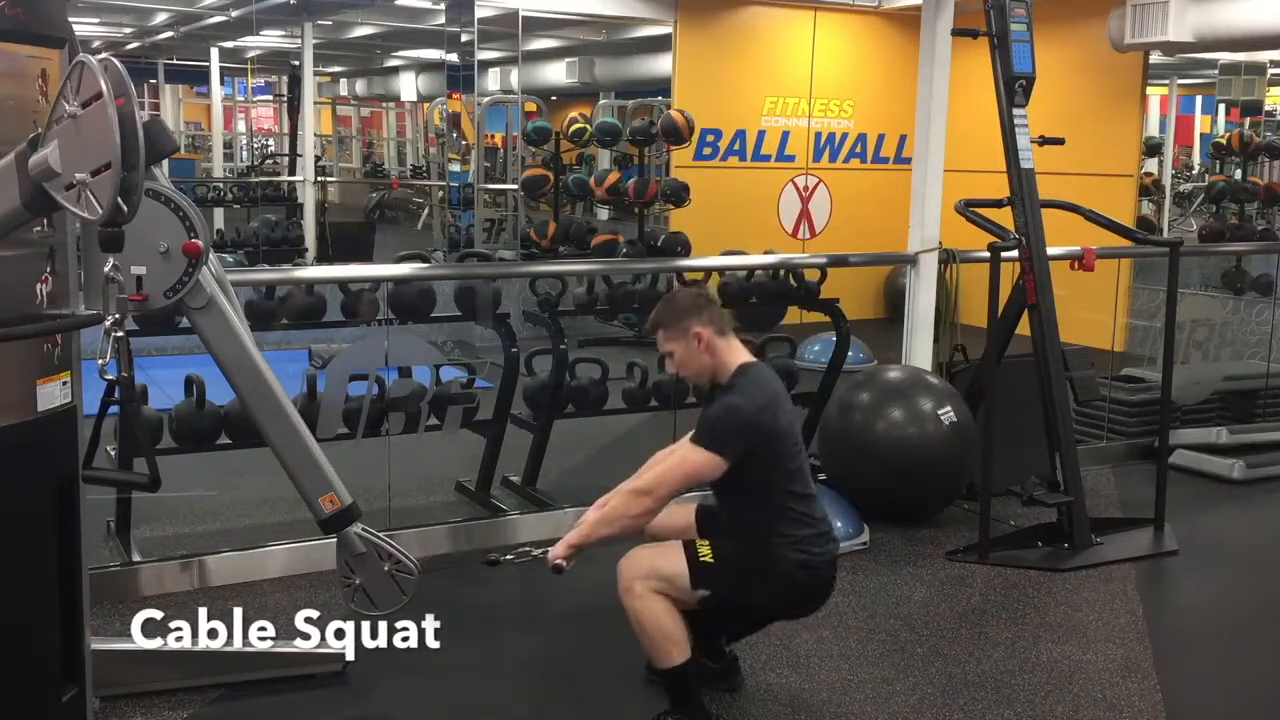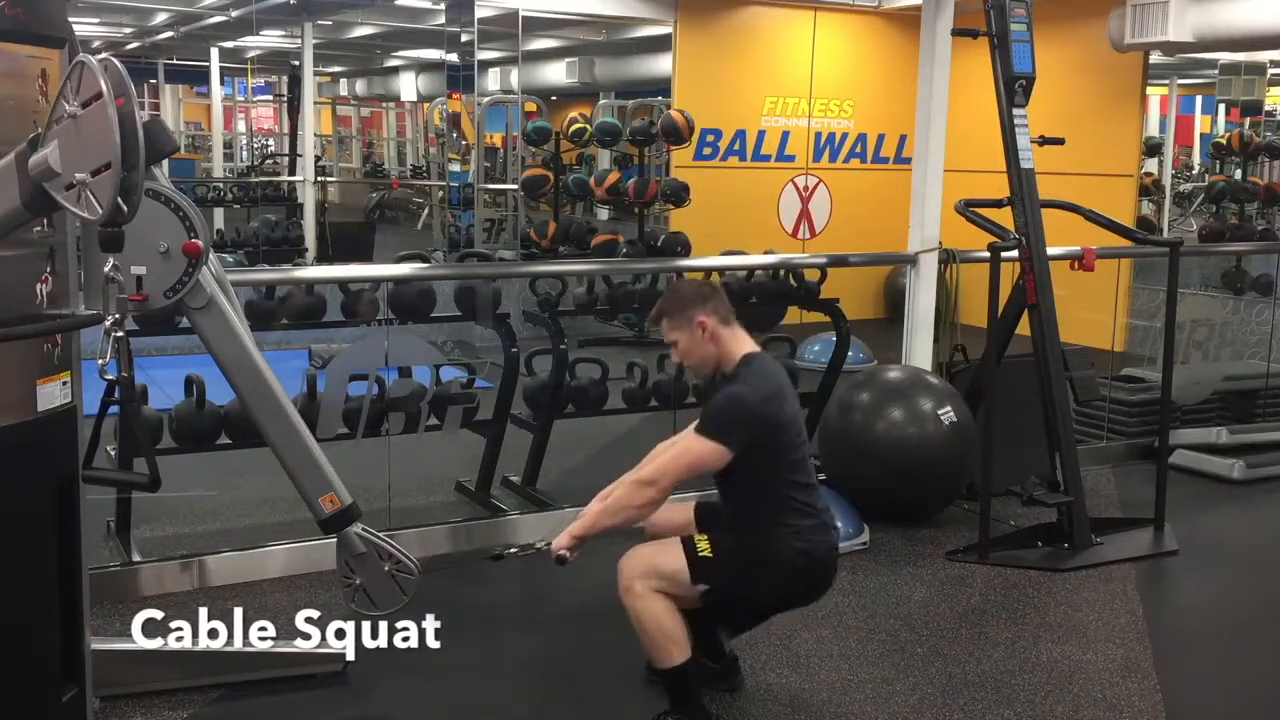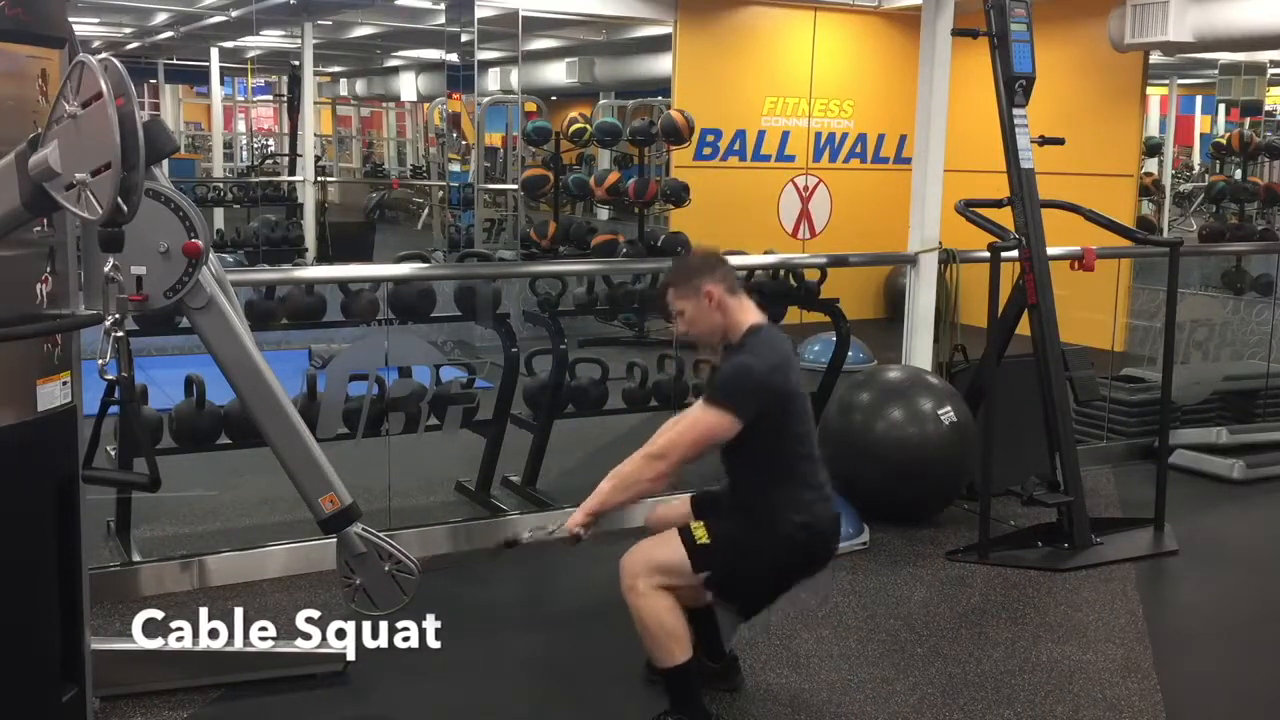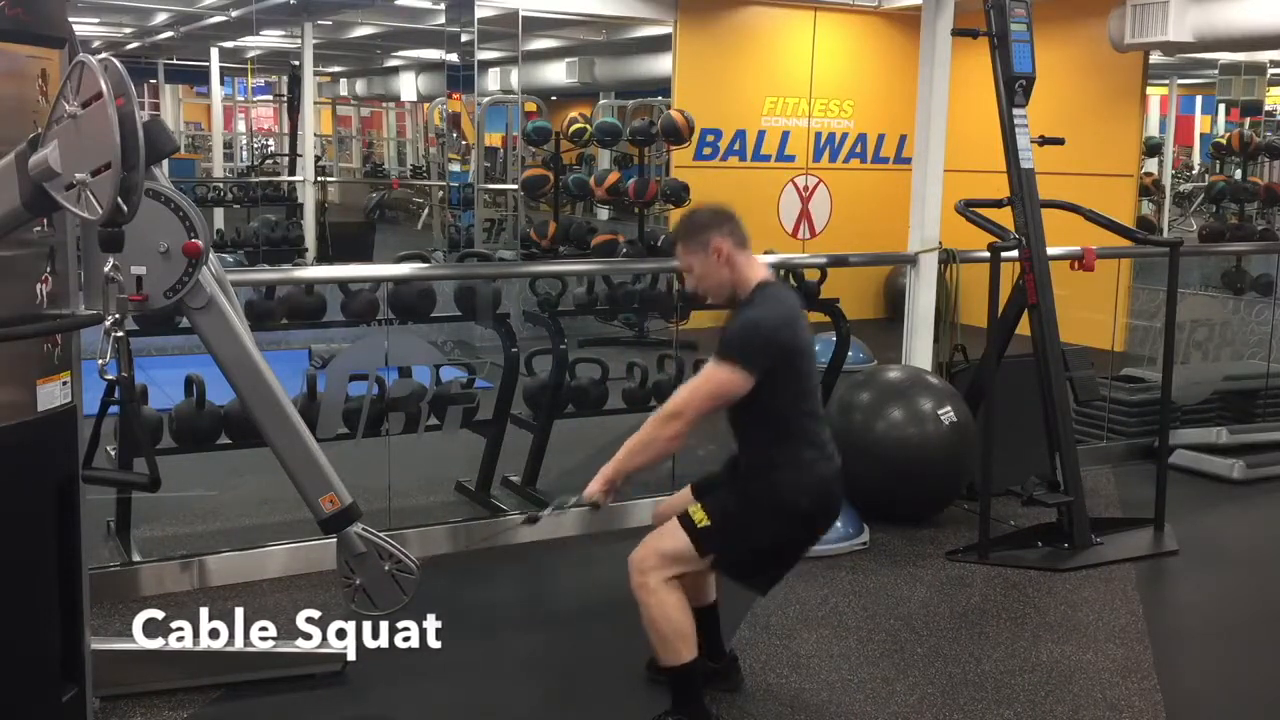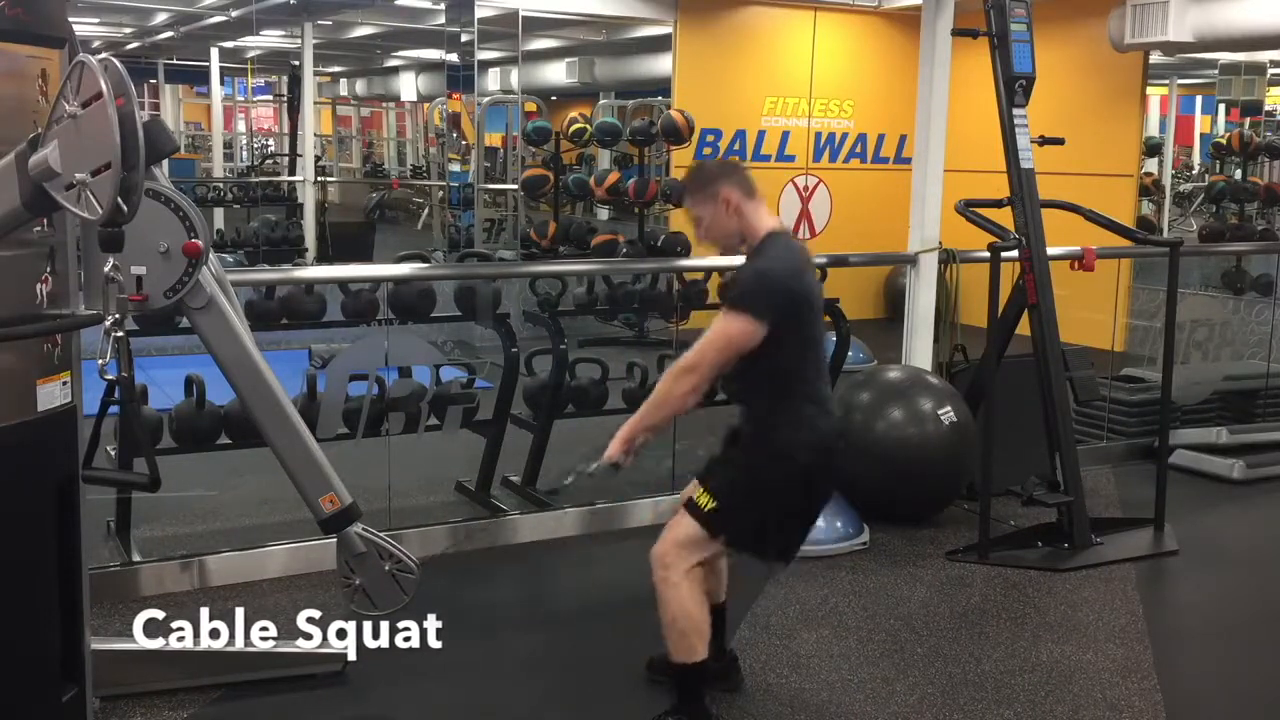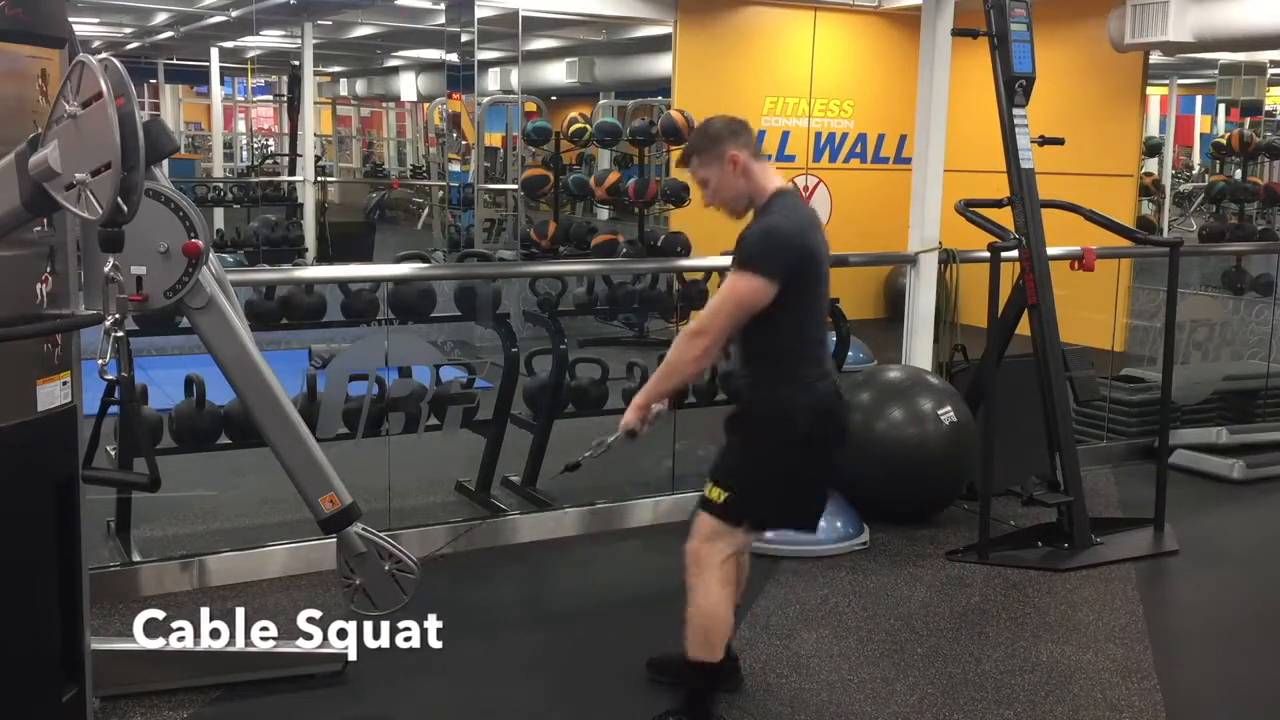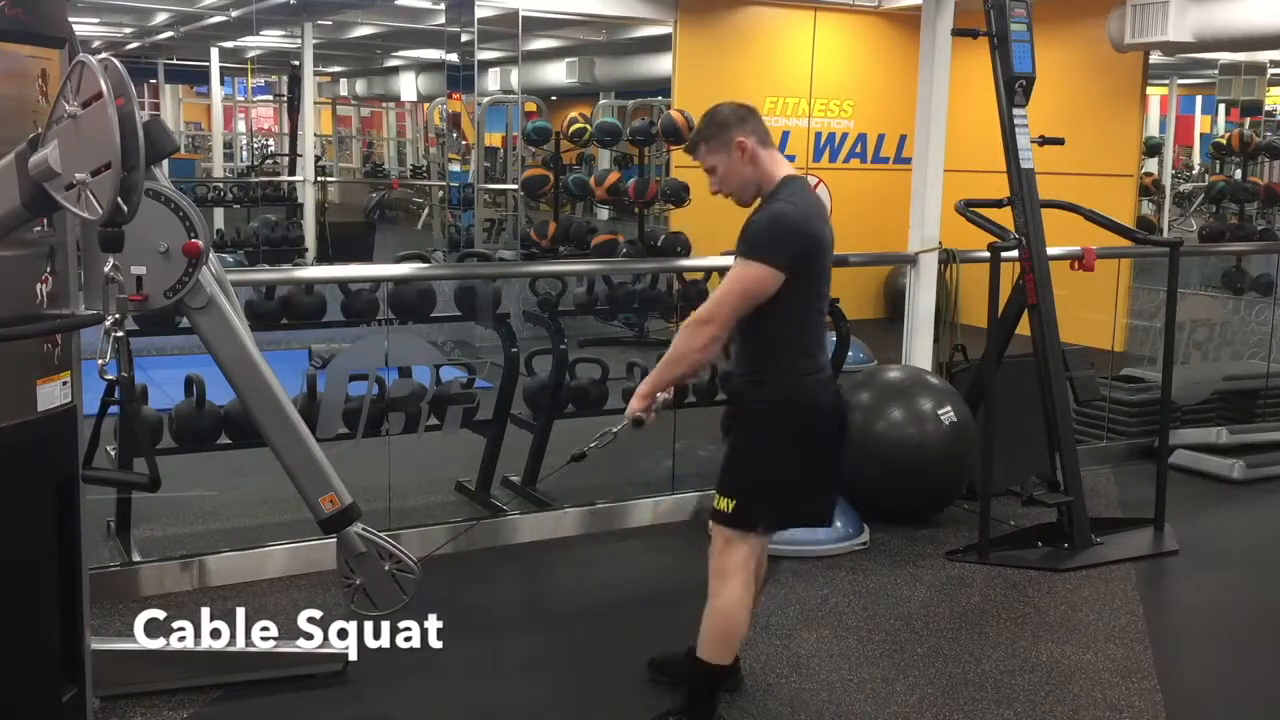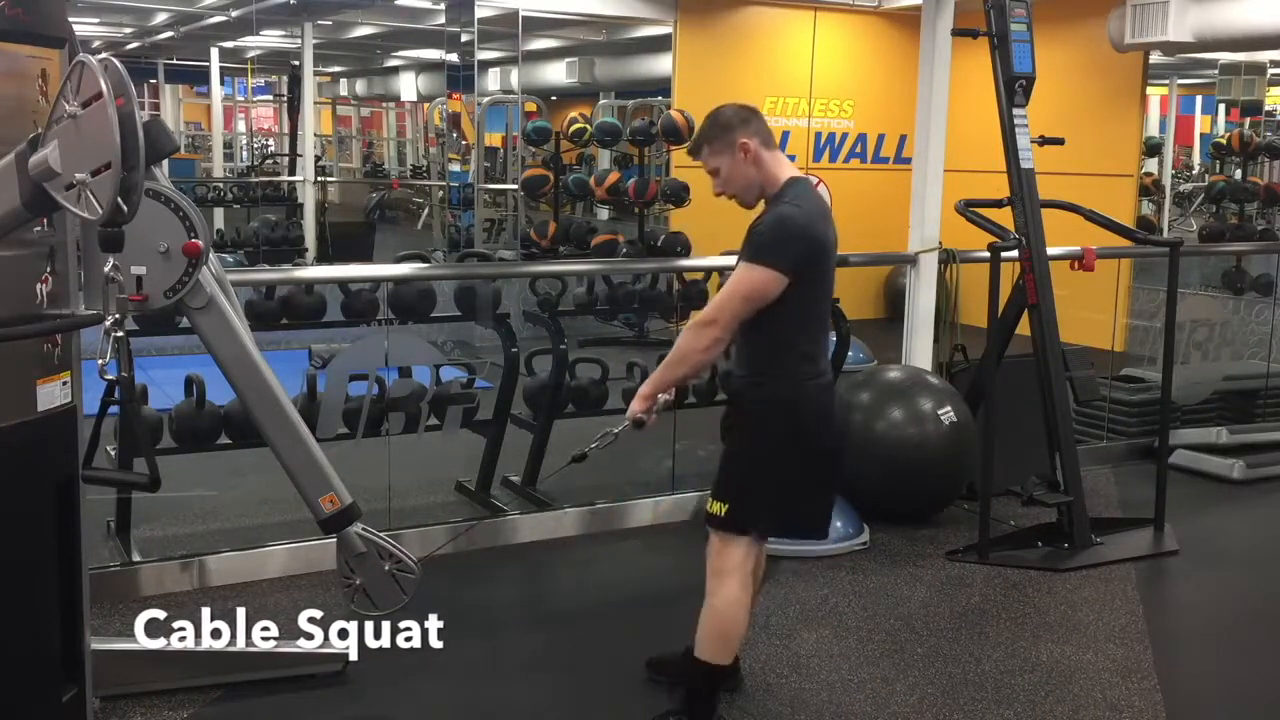
dt=0.1s
person 1, frame 1
left shoulder: (742, 410)
right shoulder: (747, 383)
left elbow: (648, 496)
right elbow: (674, 455)
left wrist: (576, 539)
right wrist: (602, 505)
left hip: (791, 567)
right hip: (775, 537)
left knee: (636, 573)
right knee: (662, 527)
right ankle: (713, 660)
person 1, frame 2
left shoulder: (746, 400)
right shoulder: (752, 374)
left elbow: (653, 486)
right elbow: (678, 446)
left wrist: (578, 530)
right wrist: (605, 498)
left hip: (792, 557)
right hip: (776, 531)
left knee: (637, 572)
right knee: (661, 525)
right ankle: (712, 659)
person 1, frame 3
left shoulder: (751, 369)
right shoulder: (756, 344)
left elbow: (665, 457)
right elbow: (683, 426)
left wrist: (593, 509)
right wrist: (610, 484)
left hip: (789, 527)
right hip: (776, 506)
left knee: (640, 570)
right knee: (665, 521)
right ankle: (712, 658)
person 1, frame 4
left shoulder: (760, 324)
right shoulder: (767, 303)
left elbow: (680, 417)
right elbow: (695, 391)
left wrist: (609, 477)
right wrist: (623, 458)
left hip: (792, 490)
right hip: (781, 472)
left knee: (649, 565)
right knee: (671, 517)
right ankle: (711, 658)
person 1, frame 5
left shoulder: (768, 273)
right shoulder: (778, 254)
left elbow: (696, 371)
right elbow: (708, 362)
left wrist: (629, 435)
right wrist: (646, 421)
left hip: (788, 446)
right hip: (782, 433)
left knee: (673, 555)
right knee: (702, 536)
right ankle: (712, 657)
person 1, frame 6
left shoulder: (774, 232)
right shoulder: (787, 216)
left elbow: (706, 333)
right elbow: (719, 328)
left wrist: (643, 400)
right wrist: (661, 388)
left hip: (789, 410)
right hip: (785, 402)
left knee: (708, 550)
right knee: (726, 536)
right ankle: (711, 656)
person 1, frame 7
left shoulder: (781, 219)
right shoulder: (793, 204)
left elbow: (713, 321)
right elbow: (727, 316)
left wrist: (651, 387)
right wrist: (670, 376)
left hip: (782, 402)
right hip: (780, 393)
left knee: (733, 550)
right knee: (746, 539)
right ankle: (715, 658)
person 1, frame 8
left shoulder: (786, 221)
right shoulder: (796, 205)
left elbow: (716, 324)
right elbow: (730, 318)
left wrist: (652, 389)
right wrist: (670, 378)
left hip: (780, 406)
right hip: (778, 397)
left knee: (731, 550)
right knee: (744, 541)
right ankle: (715, 658)
